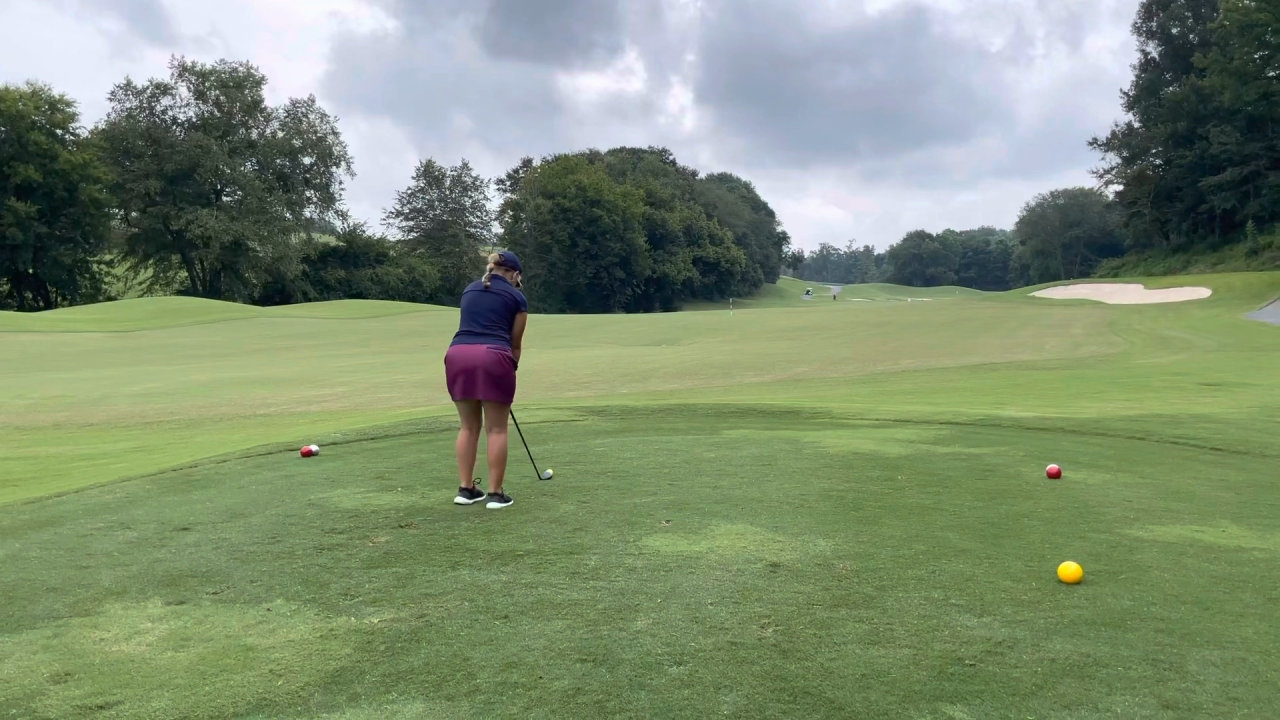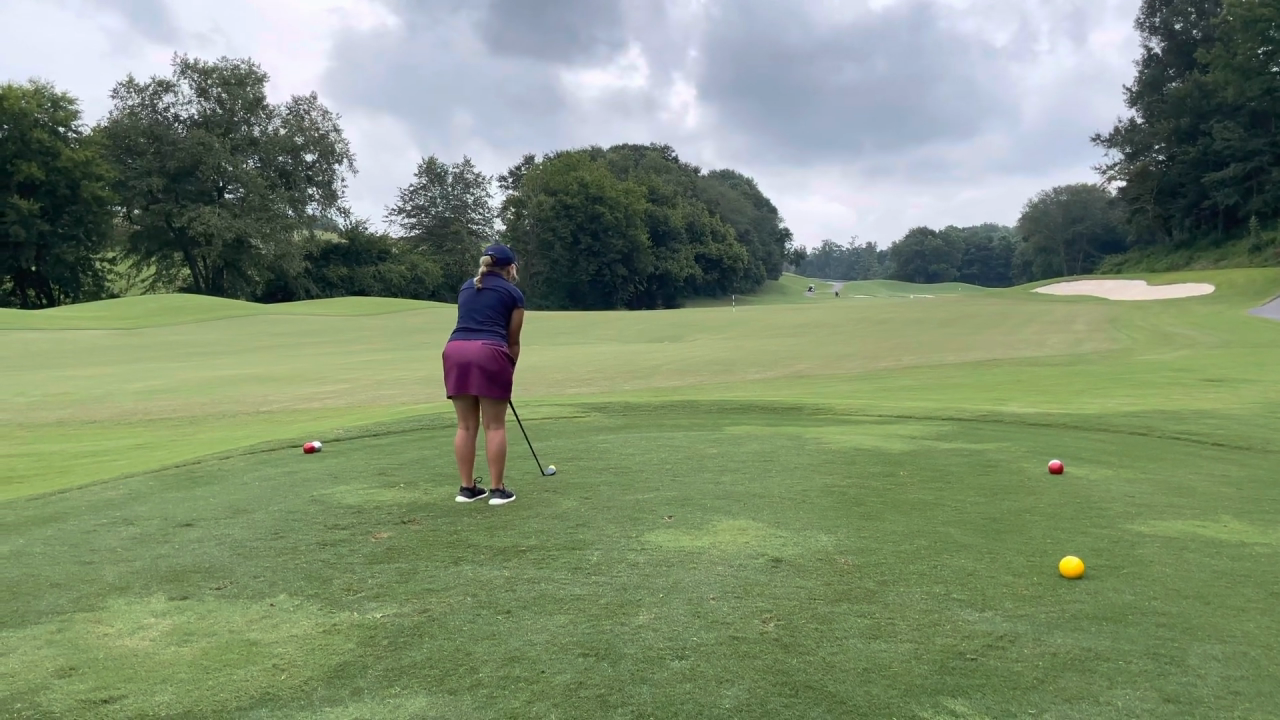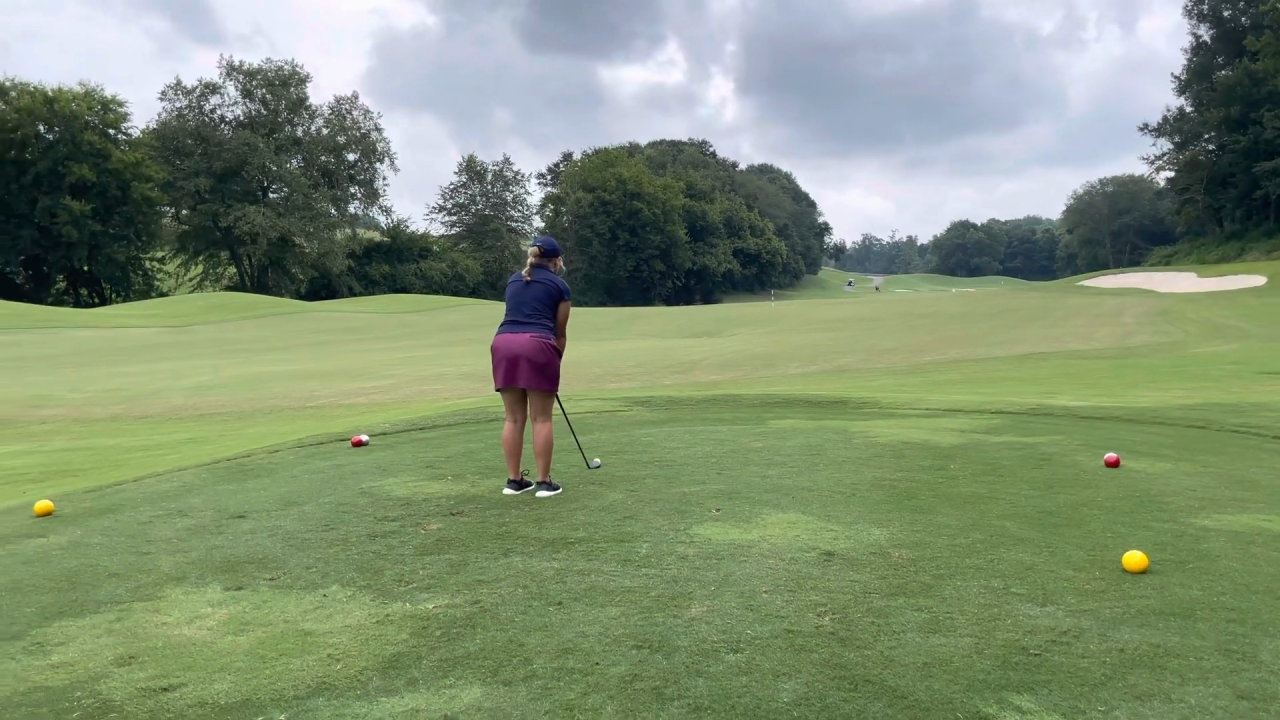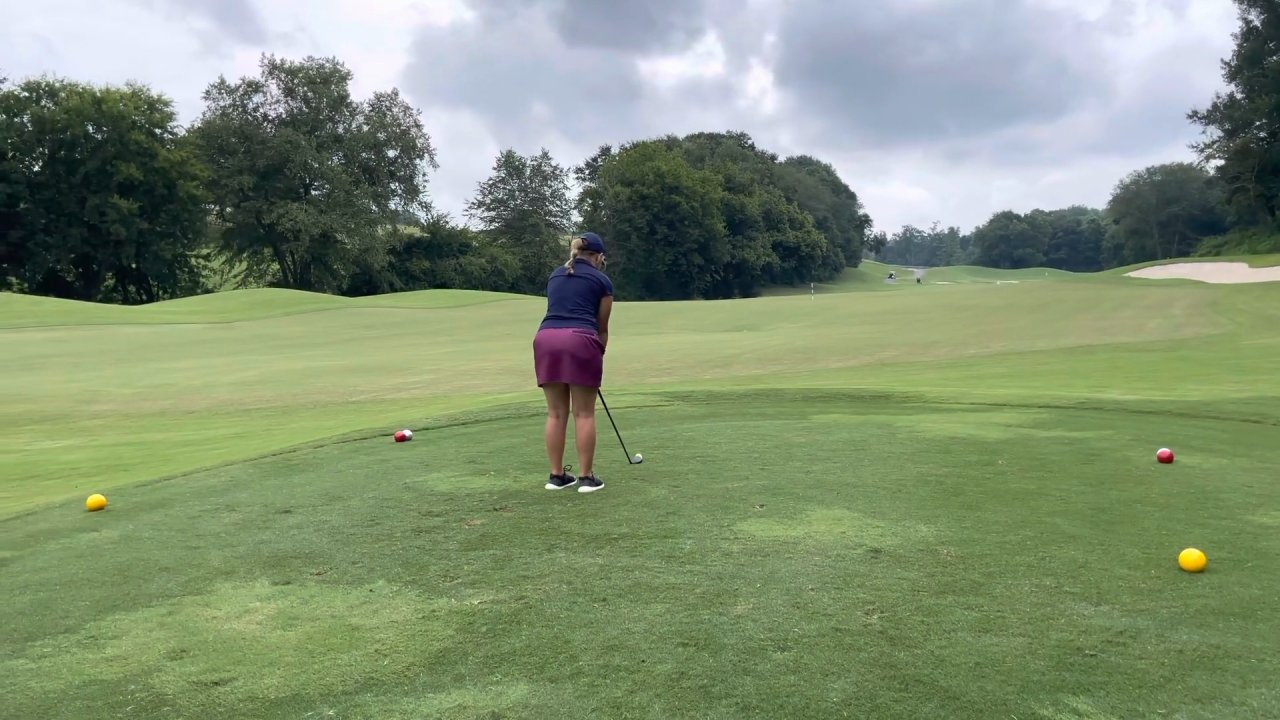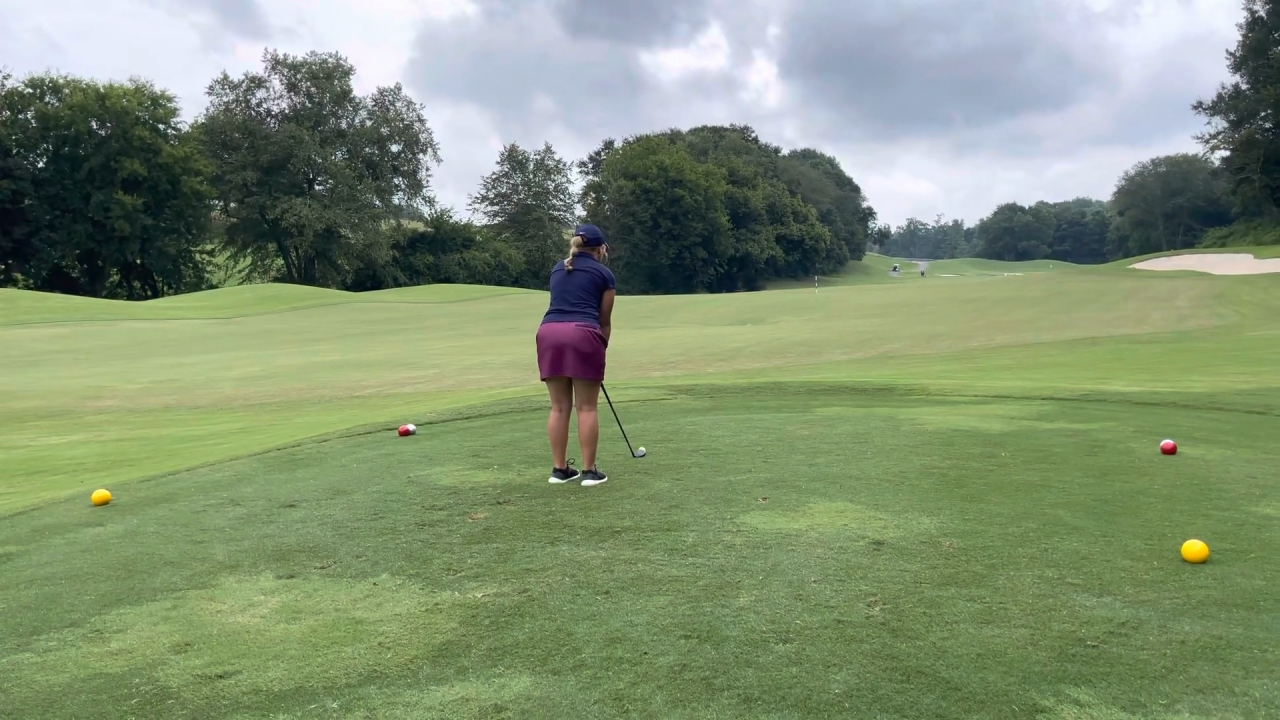
dt=1s
person 1, frame 1
left shoulder: (469, 290)
right shoulder: (516, 297)
right elbow: (515, 343)
right wrist: (510, 369)
left hip: (458, 354)
right hip: (492, 358)
left knee: (468, 427)
right knee: (496, 429)
left ankle: (465, 488)
right ankle: (496, 493)
person 1, frame 2
left shoulder: (466, 287)
right shoulder: (513, 293)
right elbow: (513, 340)
left wrist: (505, 367)
right wrist: (510, 369)
left hip: (456, 350)
right hip: (490, 354)
left knee: (466, 425)
right knee: (494, 426)
left ankle: (467, 487)
right ankle: (497, 490)
person 1, frame 3
left shoulder: (513, 280)
right shoulder: (559, 285)
right elbow: (560, 332)
left wrist: (551, 357)
right wrist: (556, 361)
left hip: (504, 343)
right hip: (538, 346)
left knee: (513, 418)
right knee: (541, 419)
left ankle: (514, 480)
right ankle: (544, 482)
person 1, frame 4
left shoulder: (556, 275)
right shoulder: (602, 280)
right elbow: (602, 327)
right wrist: (599, 353)
left hip: (546, 339)
right hip: (580, 341)
left knee: (556, 413)
right knee: (584, 414)
left ankle: (556, 475)
right ankle: (586, 477)
person 1, frame 5
left shoulder: (558, 269)
right shoulder: (604, 274)
right elbow: (604, 320)
right wrist: (602, 348)
left hip: (549, 333)
right hip: (583, 335)
left knee: (559, 407)
right knee: (586, 408)
left ankle: (559, 469)
right ankle: (589, 471)
